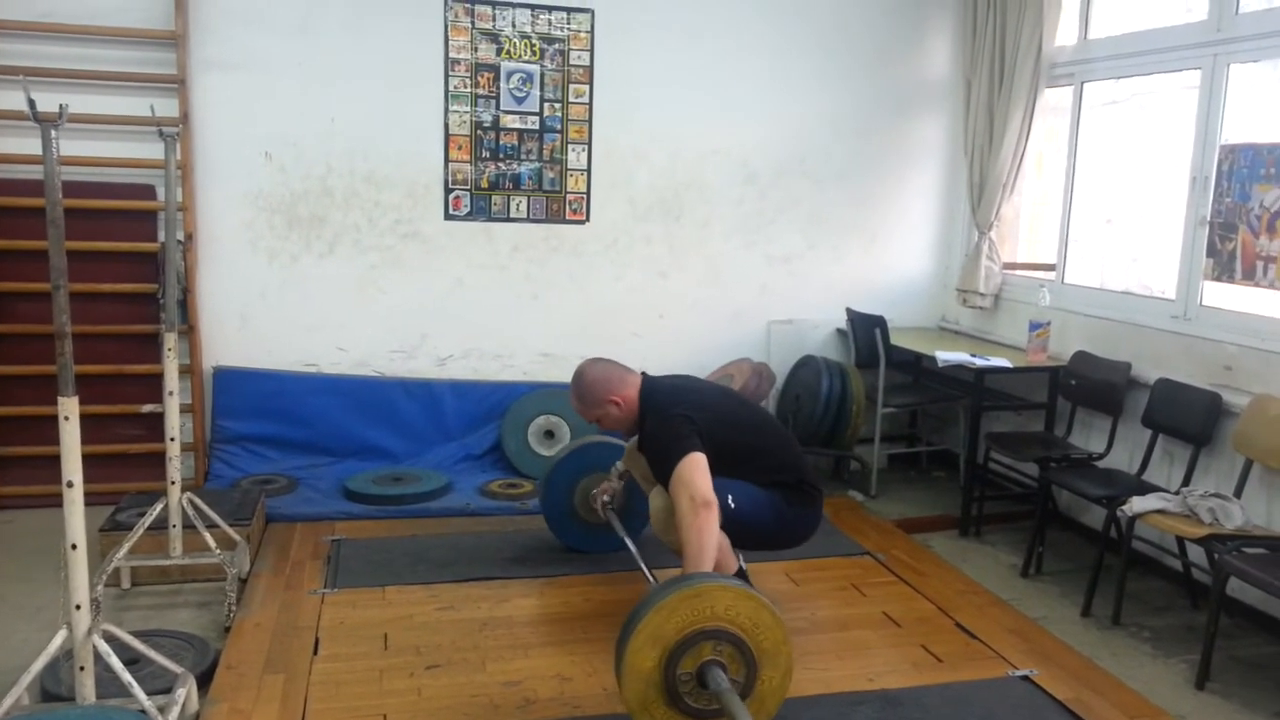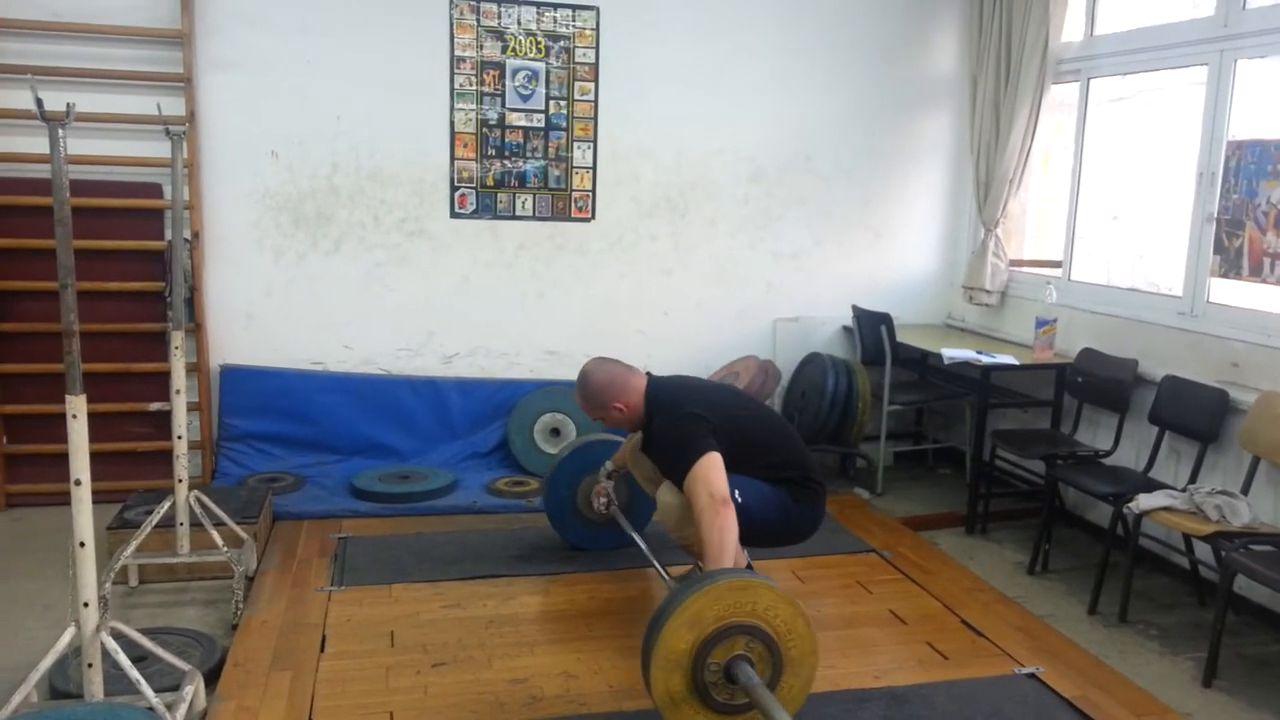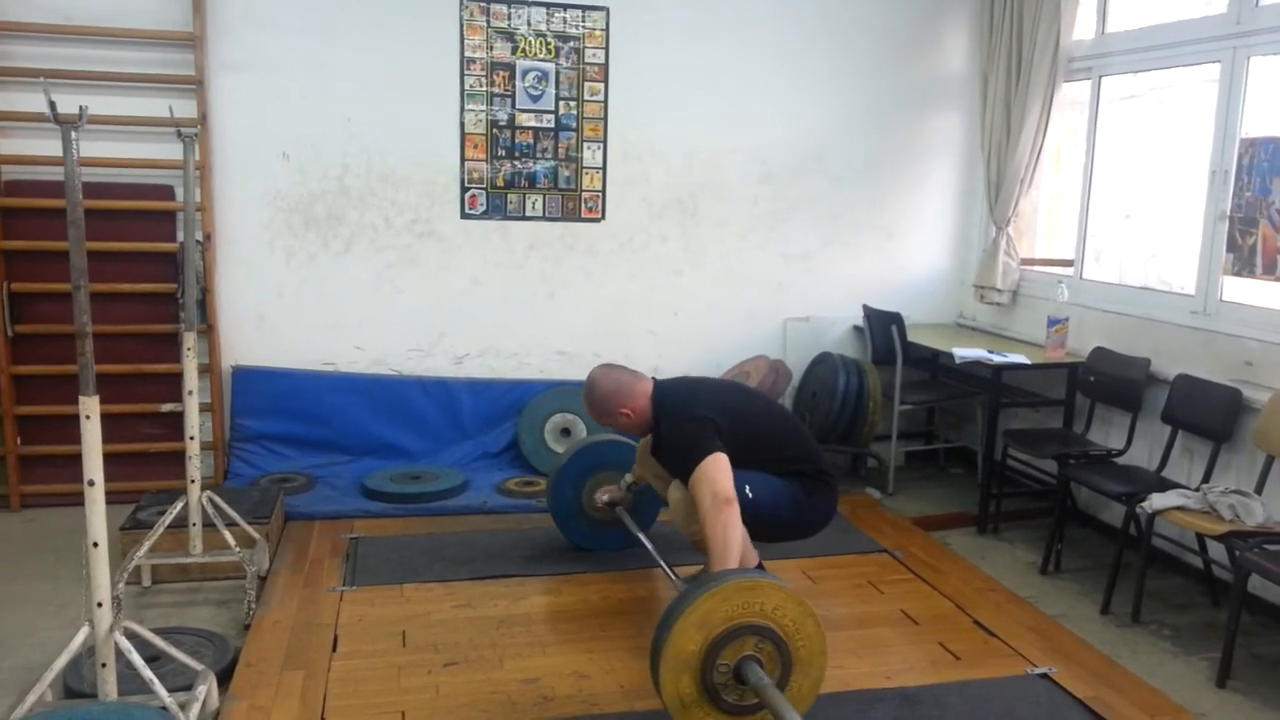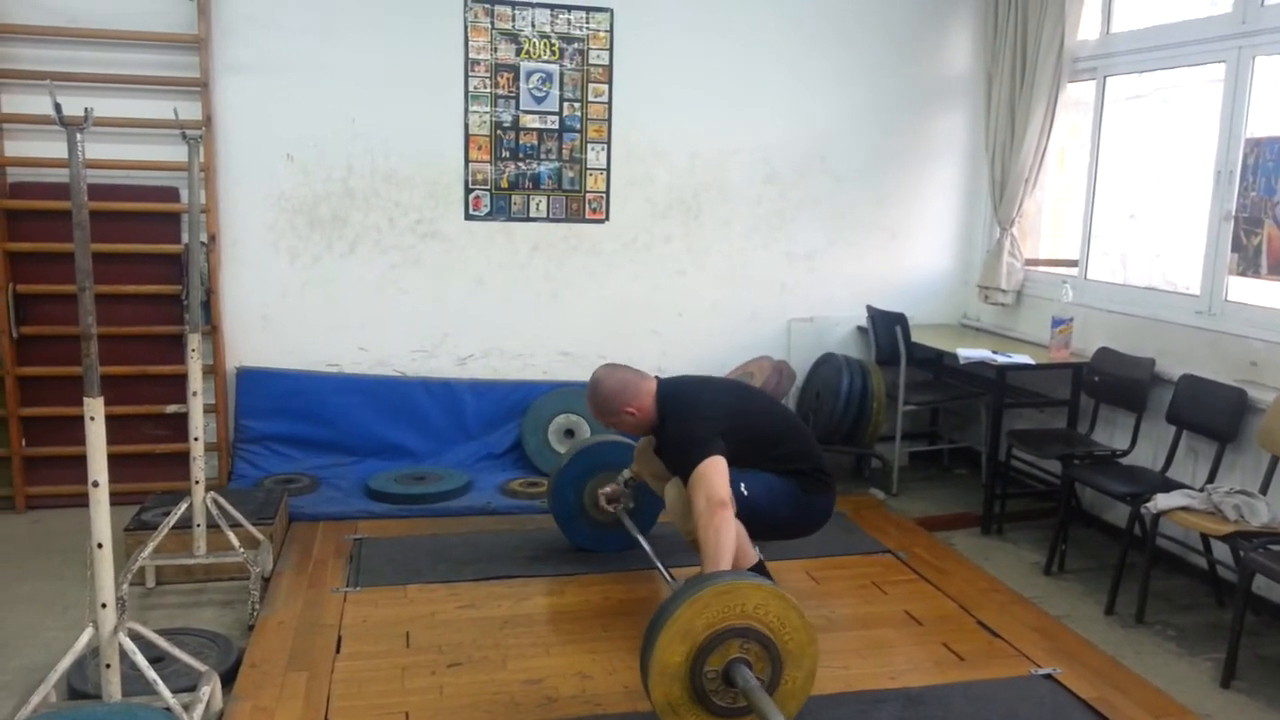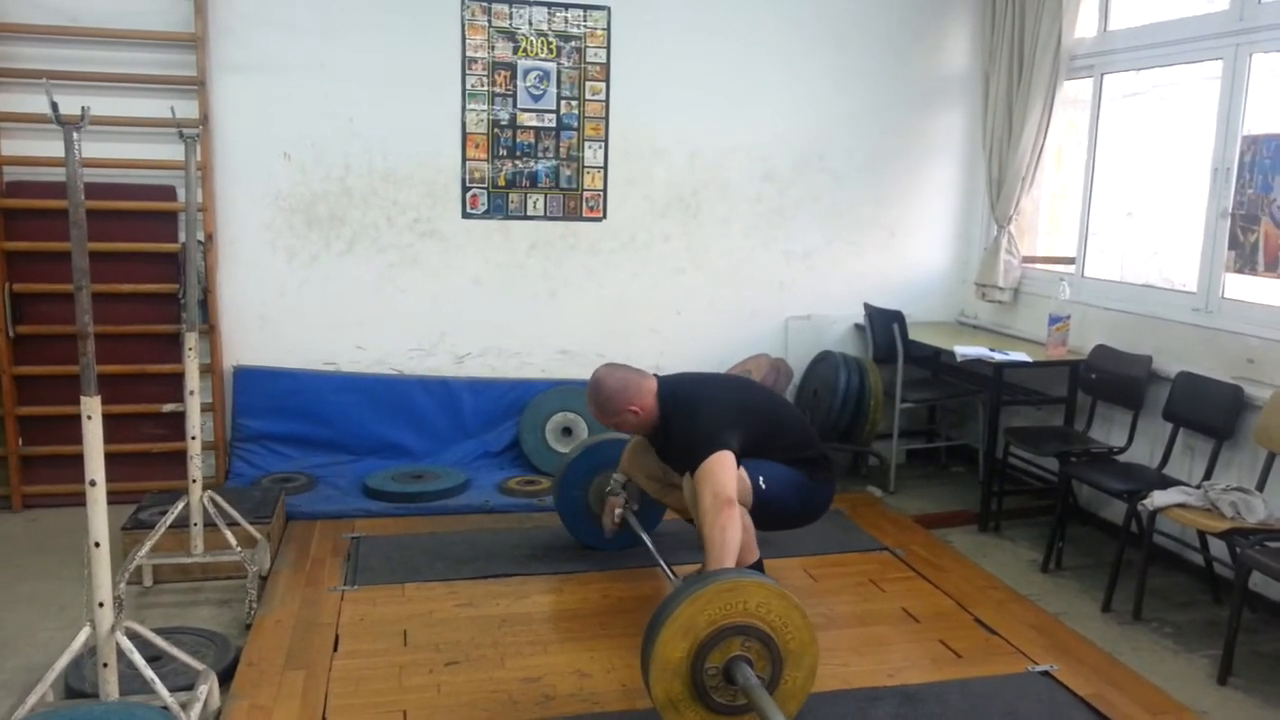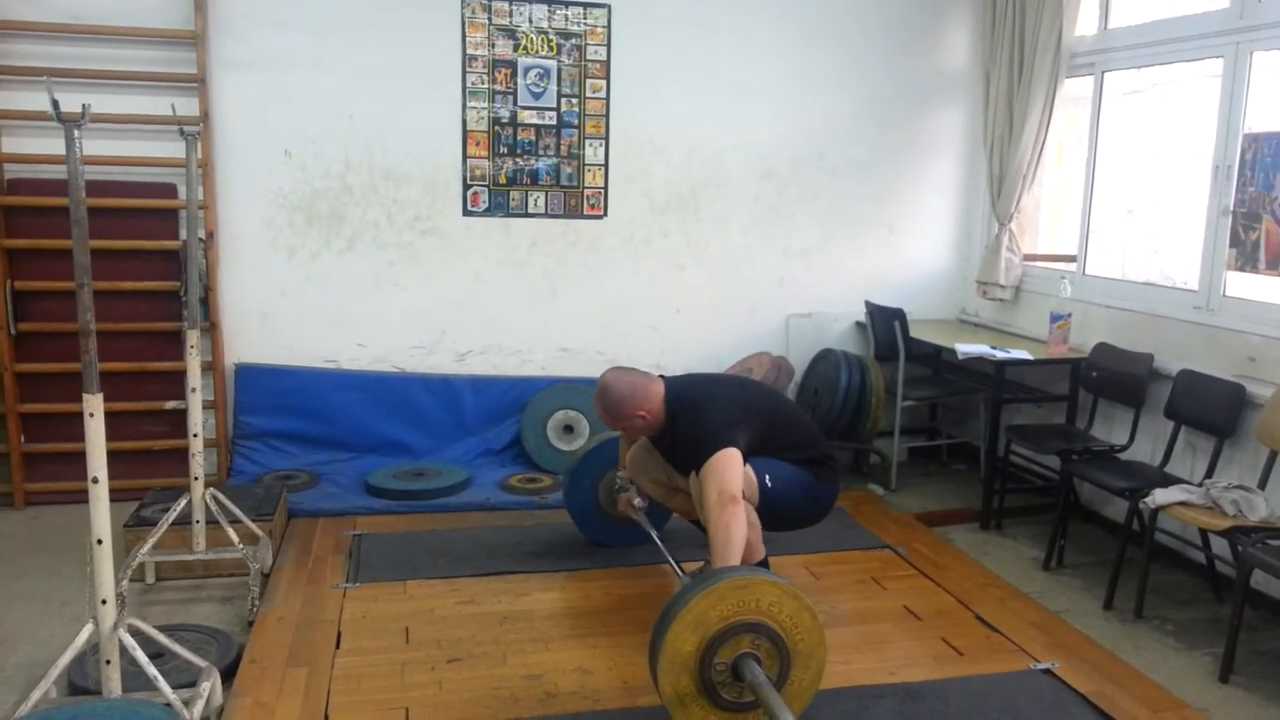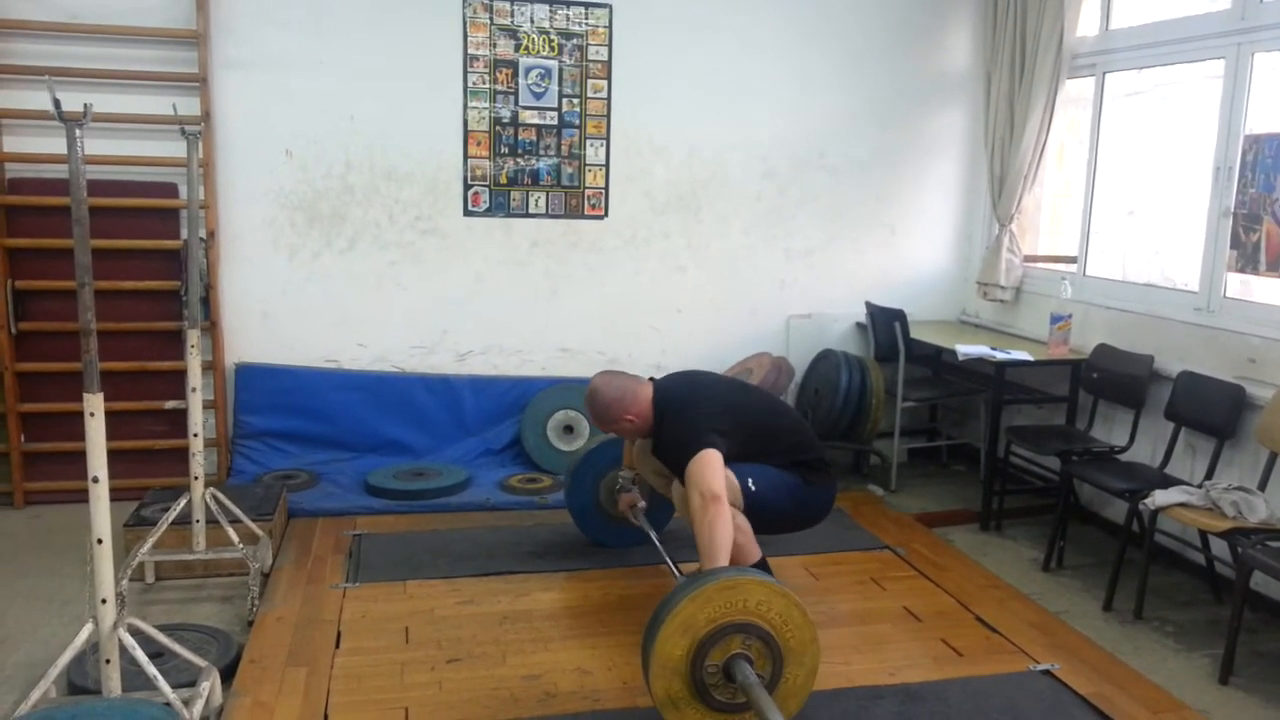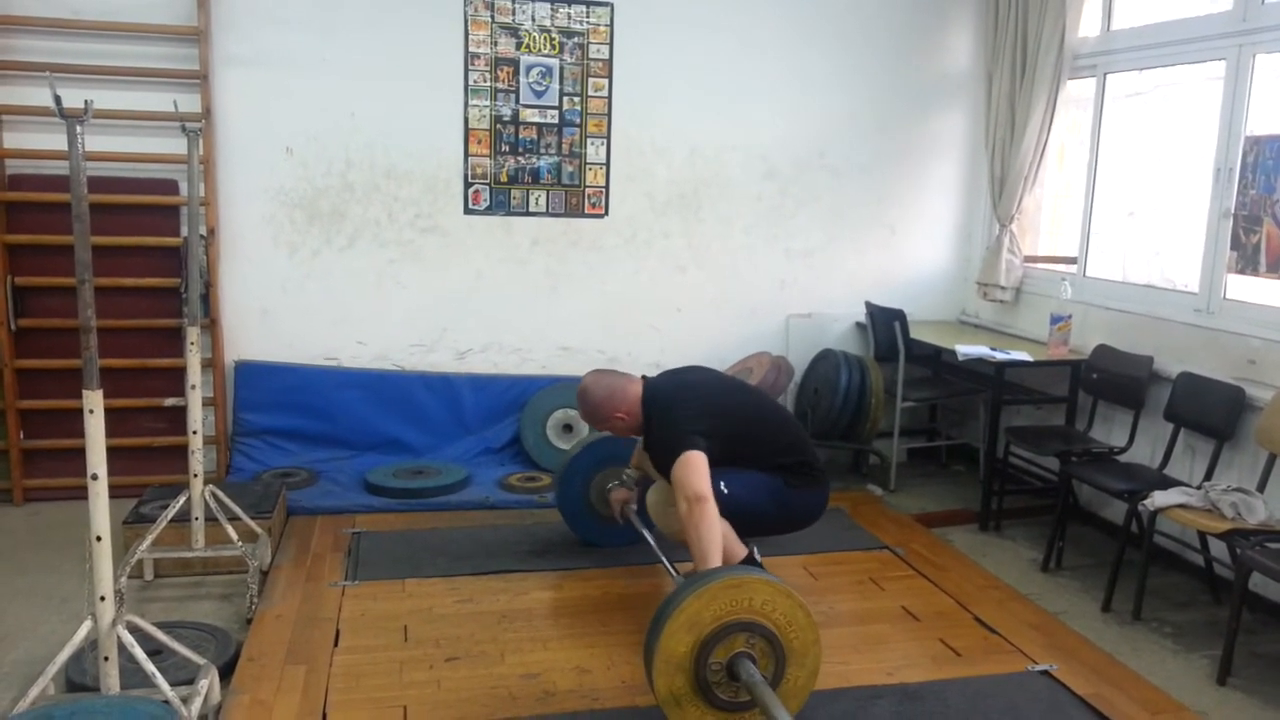
dt=0.3s
person 1, frame 1
left shoulder: (668, 421)
right shoulder: (658, 395)
left elbow: (698, 507)
right wrist: (618, 475)
left hip: (791, 508)
left knee: (668, 506)
right knee: (640, 453)
right ankle: (726, 562)
person 1, frame 2
left shoulder: (677, 422)
right shoulder: (662, 395)
left elbow: (716, 504)
right elbow: (641, 433)
right wrist: (609, 472)
left hip: (793, 503)
left knee: (676, 502)
right knee: (640, 452)
right ankle: (732, 563)
person 1, frame 3
left shoulder: (685, 424)
right shoulder: (668, 398)
left elbow: (721, 504)
right elbow: (660, 447)
right wrist: (625, 487)
left hip: (806, 497)
left knee: (687, 497)
right knee: (652, 455)
right ankle: (742, 558)
person 1, frame 4
left shoulder: (688, 423)
right shoulder: (670, 396)
left elbow: (715, 506)
left hip: (804, 495)
left knee: (683, 496)
right knee: (649, 453)
right ankle: (742, 556)
person 1, frame 5
left shoulder: (699, 420)
right shoulder: (660, 396)
left elbow: (721, 504)
left hip: (805, 483)
left knee: (704, 487)
right knee: (638, 457)
right ankle: (734, 554)
person 1, frame 6
left shoulder: (706, 421)
right shoulder: (663, 396)
left elbow: (726, 500)
right wrist: (627, 483)
left hip: (810, 483)
left knee: (714, 483)
right knee: (641, 460)
right ankle: (736, 555)
person 1, frame 7
left shoulder: (687, 425)
right shoulder: (667, 393)
left elbow: (710, 501)
left hip: (806, 487)
left knee: (692, 492)
right knee: (649, 453)
right ankle: (739, 551)
person 1, frame 8
left shoulder: (673, 423)
right shoulder: (663, 390)
left elbow: (697, 501)
right wrist: (630, 481)
left hip: (796, 491)
left knee: (664, 500)
right knee: (650, 455)
right ankle: (737, 552)
